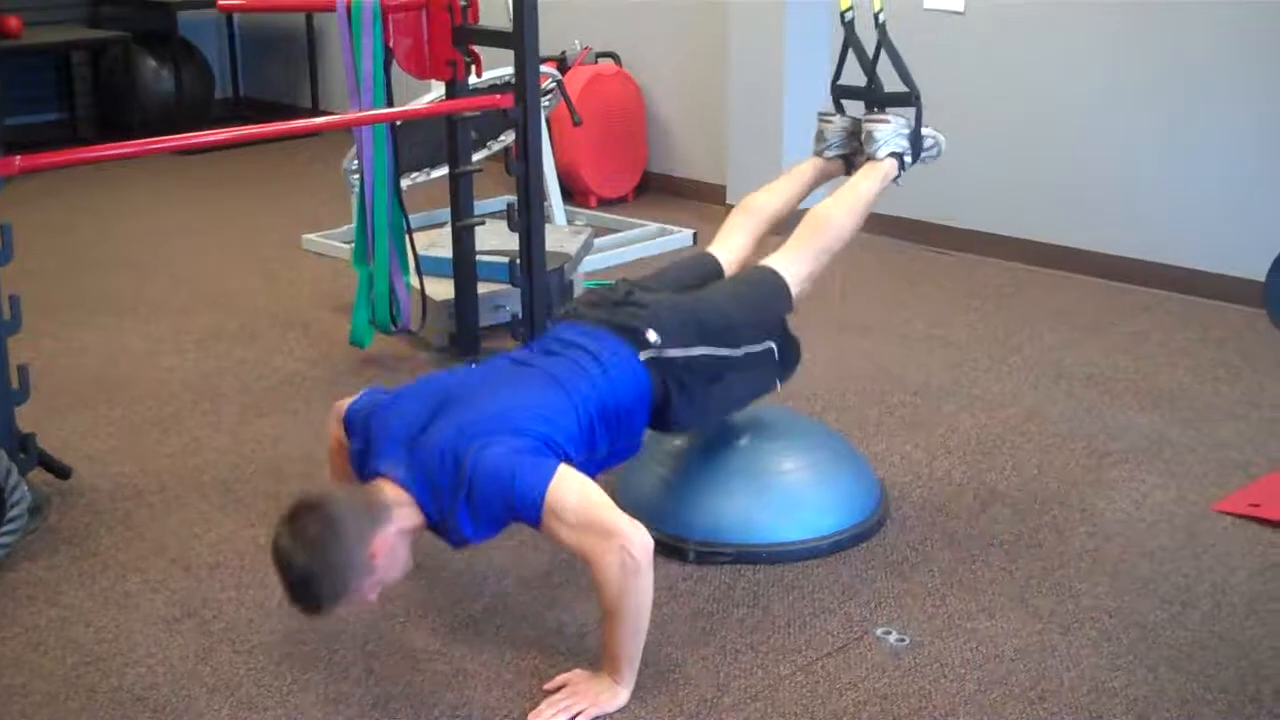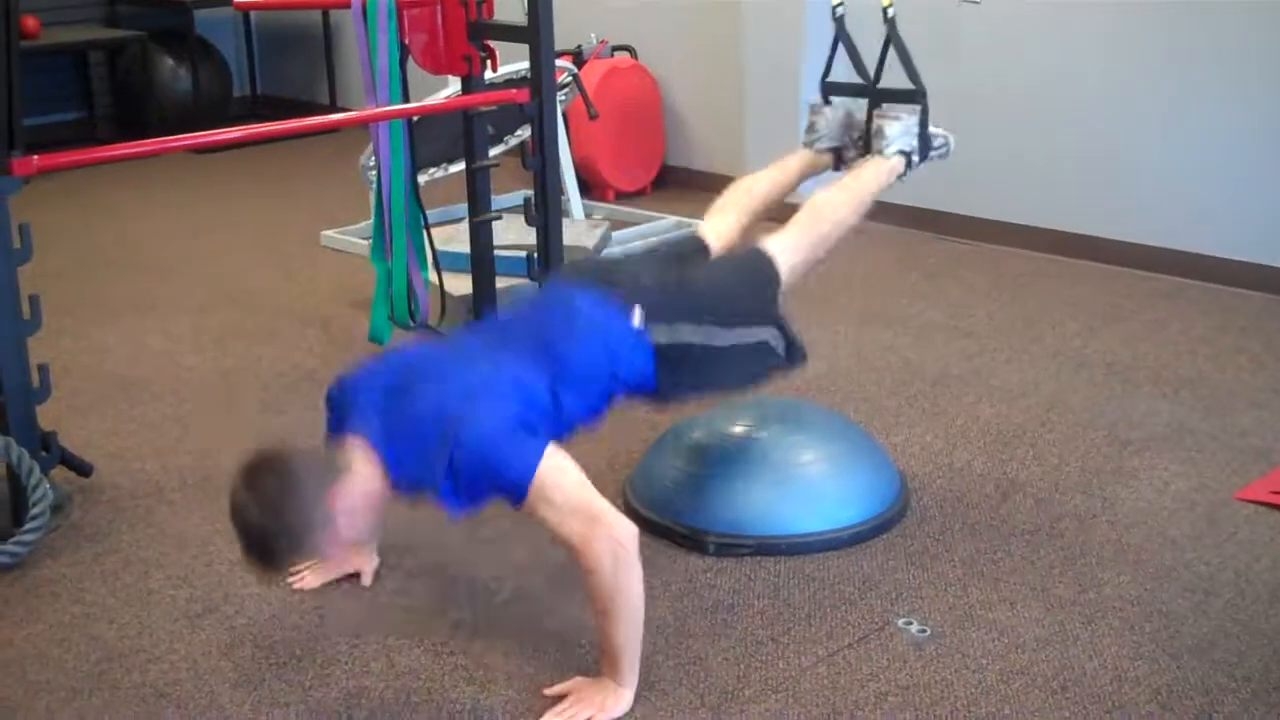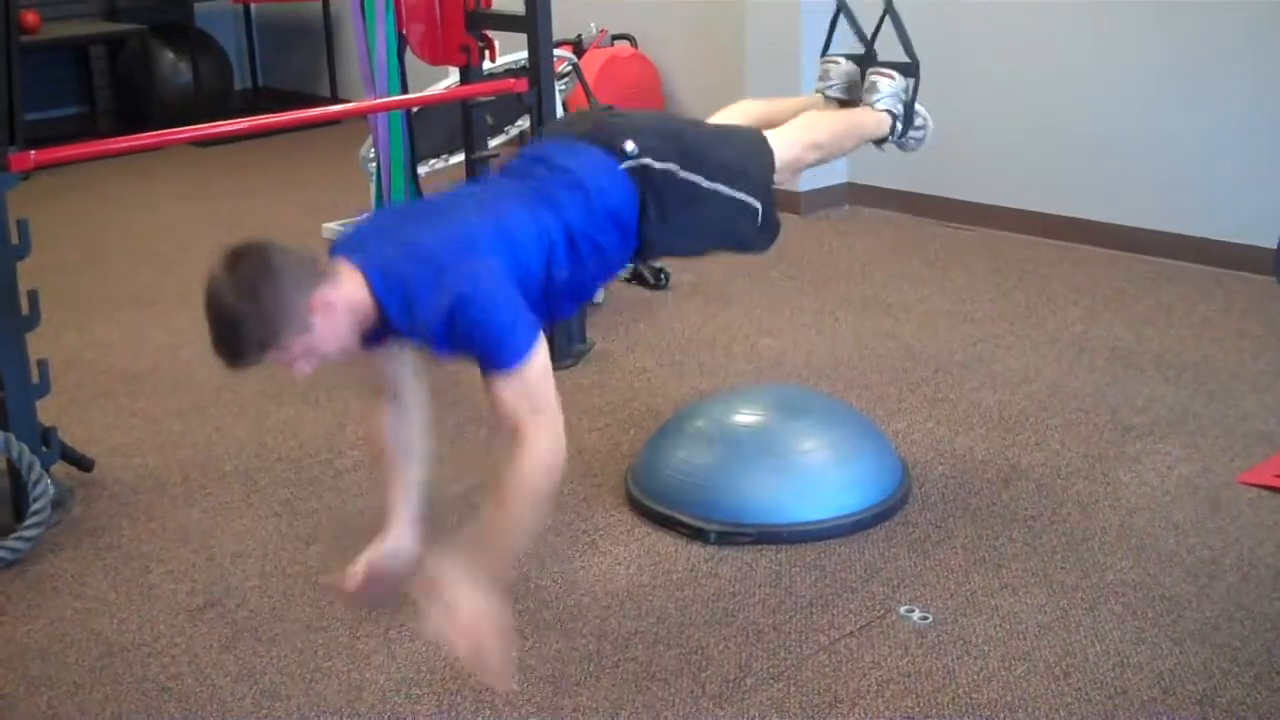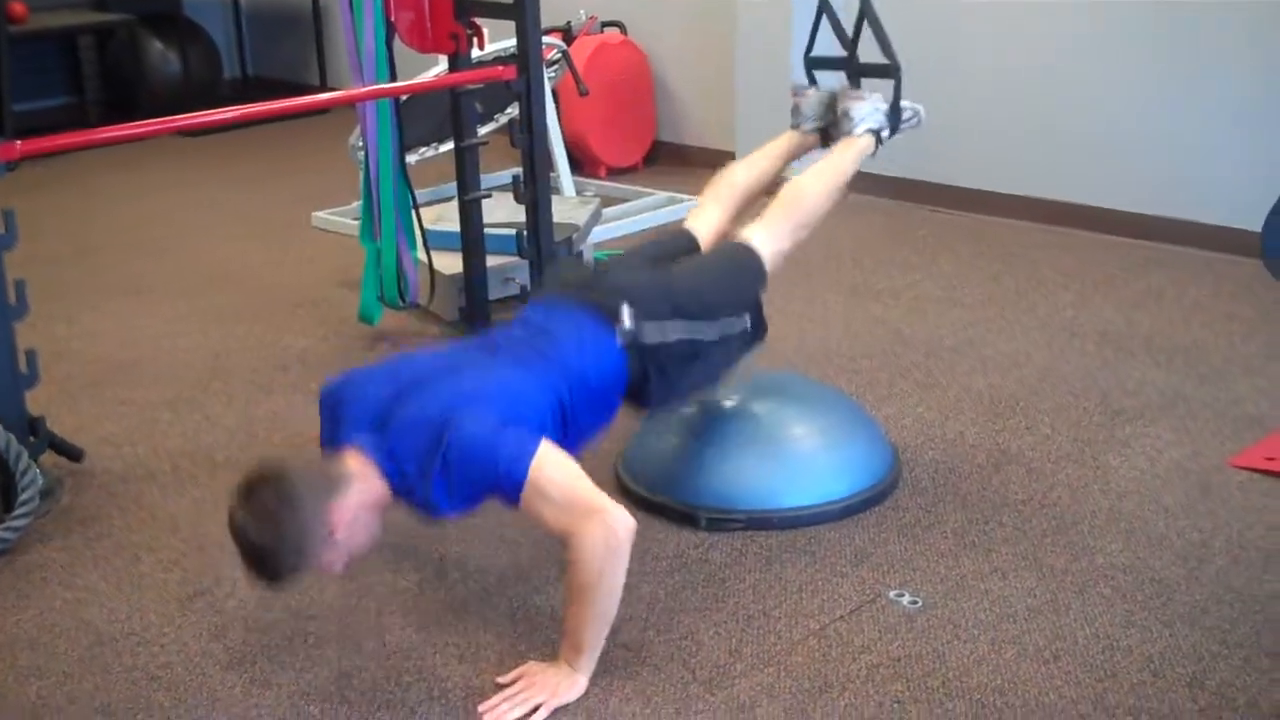
dt=0.7s
person 1, frame 1
left shoulder: (483, 472)
right shoulder: (377, 433)
left elbow: (628, 546)
right wrist: (349, 541)
left hip: (648, 365)
right hip: (591, 329)
left knee: (787, 272)
right knee: (724, 254)
left ankle: (884, 153)
right ankle: (832, 151)
person 1, frame 2
left shoulder: (461, 452)
right shoulder: (356, 395)
left elbow: (611, 538)
right wrist: (358, 549)
left hip: (639, 336)
right hip: (572, 301)
left knee: (777, 259)
right knee: (713, 240)
left ankle: (892, 149)
right ankle: (824, 144)
person 1, frame 3
left shoulder: (465, 291)
right shoulder: (346, 271)
left elbow: (540, 443)
right elbow: (398, 392)
left wrist: (475, 577)
right wrist: (401, 529)
left hip: (631, 178)
right hip: (565, 159)
left knee: (774, 157)
right knee: (717, 134)
left ankle: (883, 106)
right ankle: (833, 89)
person 1, frame 4
left shoulder: (463, 442)
right shoulder: (350, 412)
left elbow: (612, 528)
right wrist: (324, 545)
left hip: (629, 341)
right hip: (566, 317)
left knee: (760, 246)
right knee: (699, 235)
left ankle: (863, 125)
right ankle: (809, 122)
